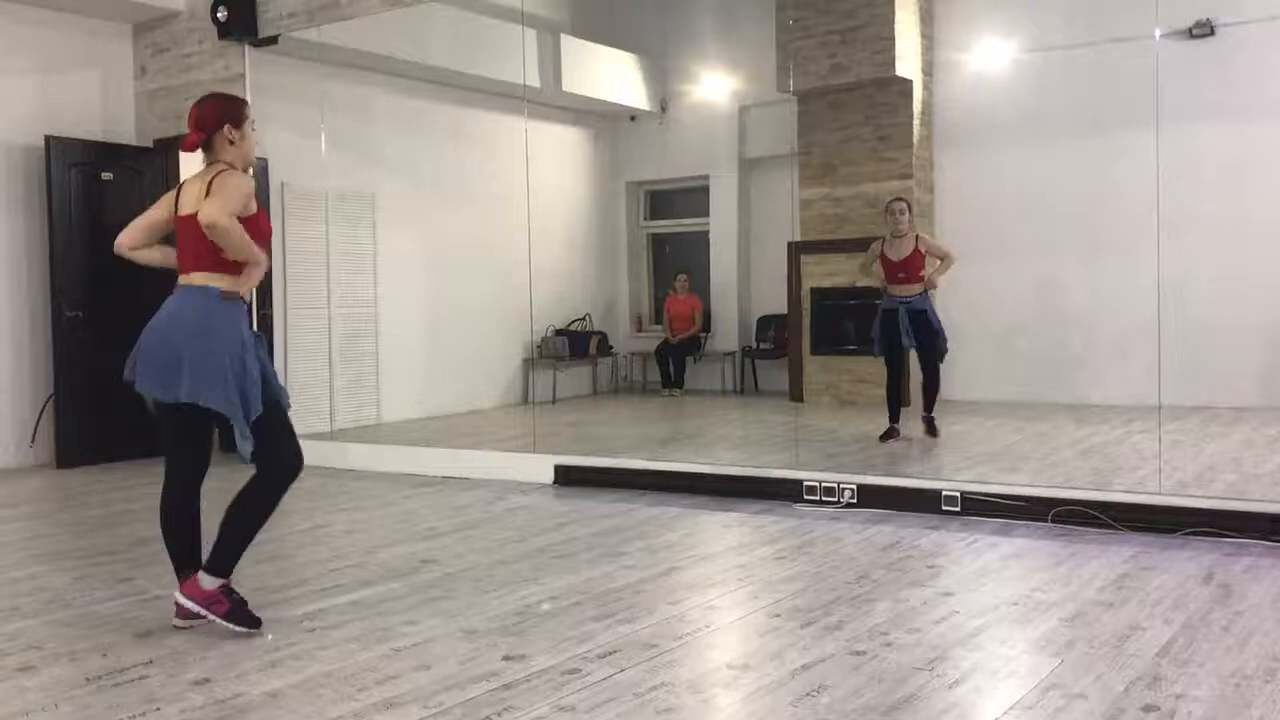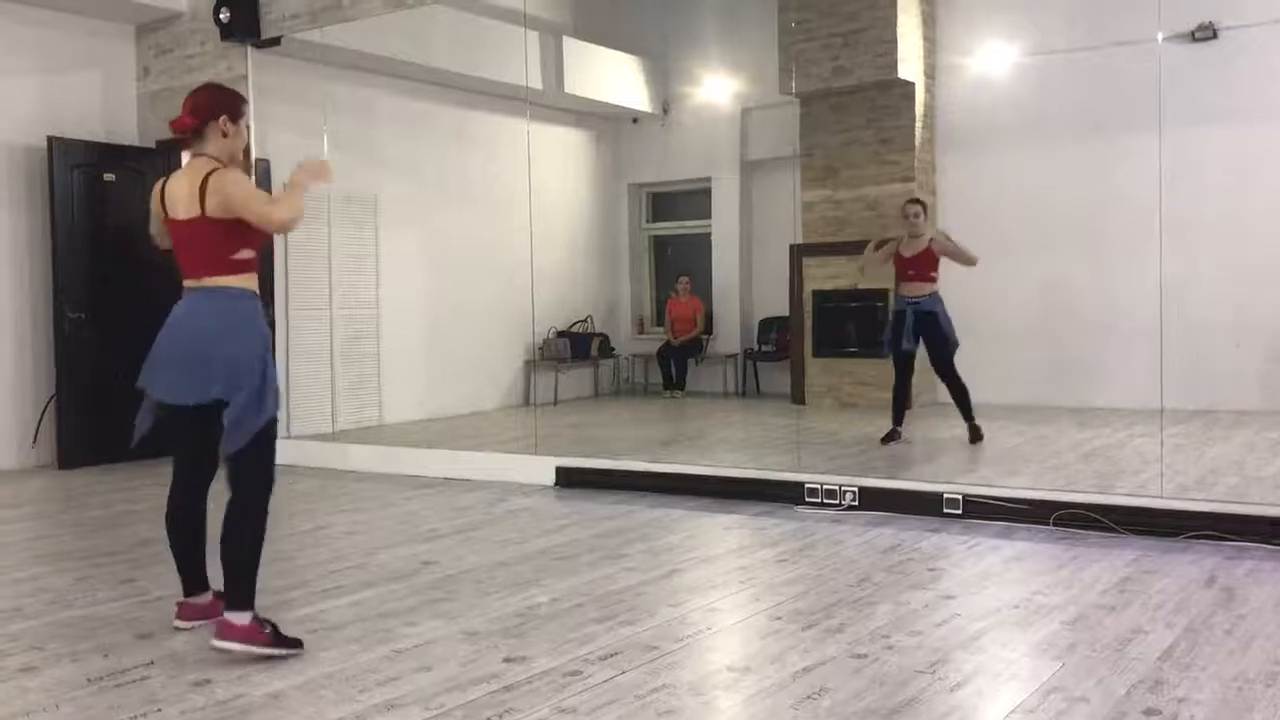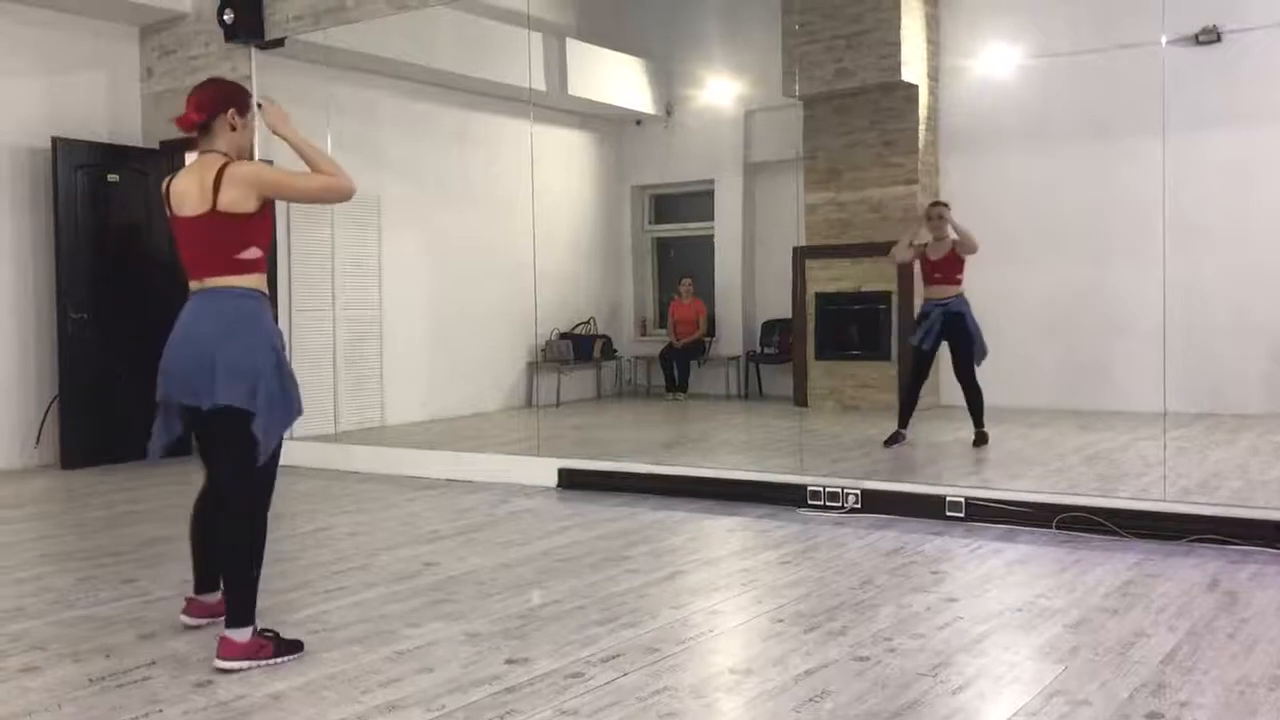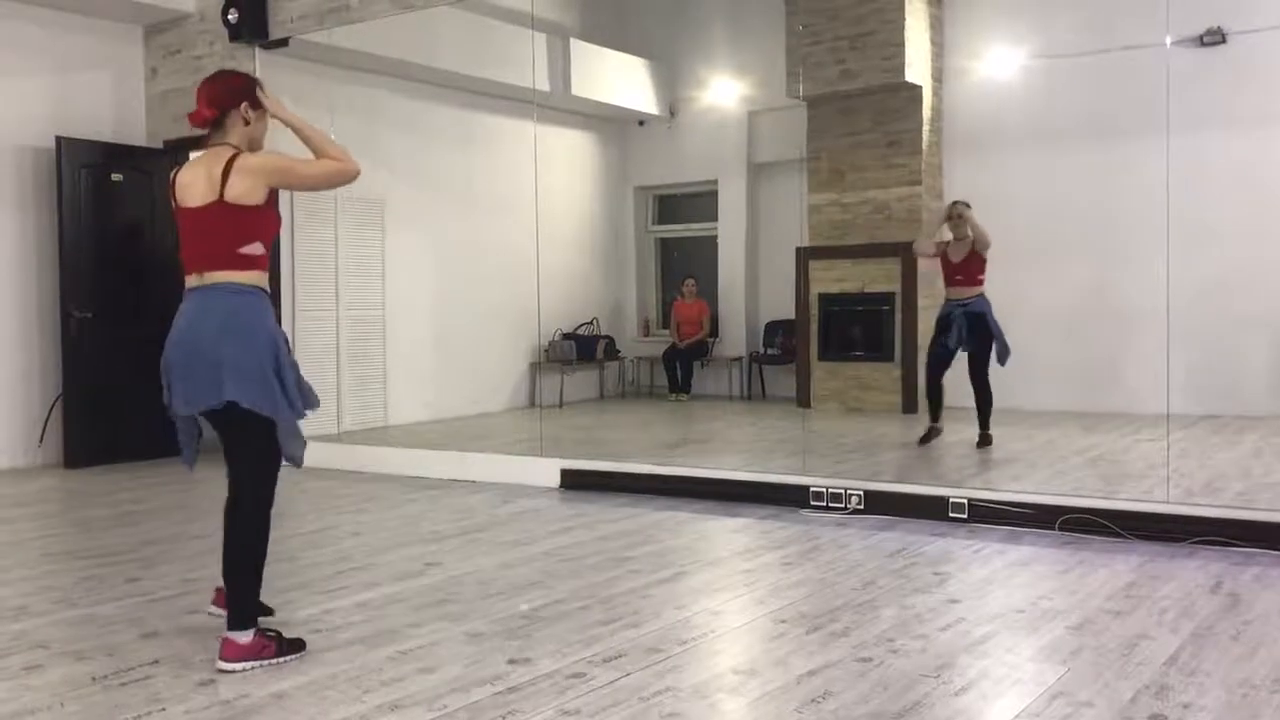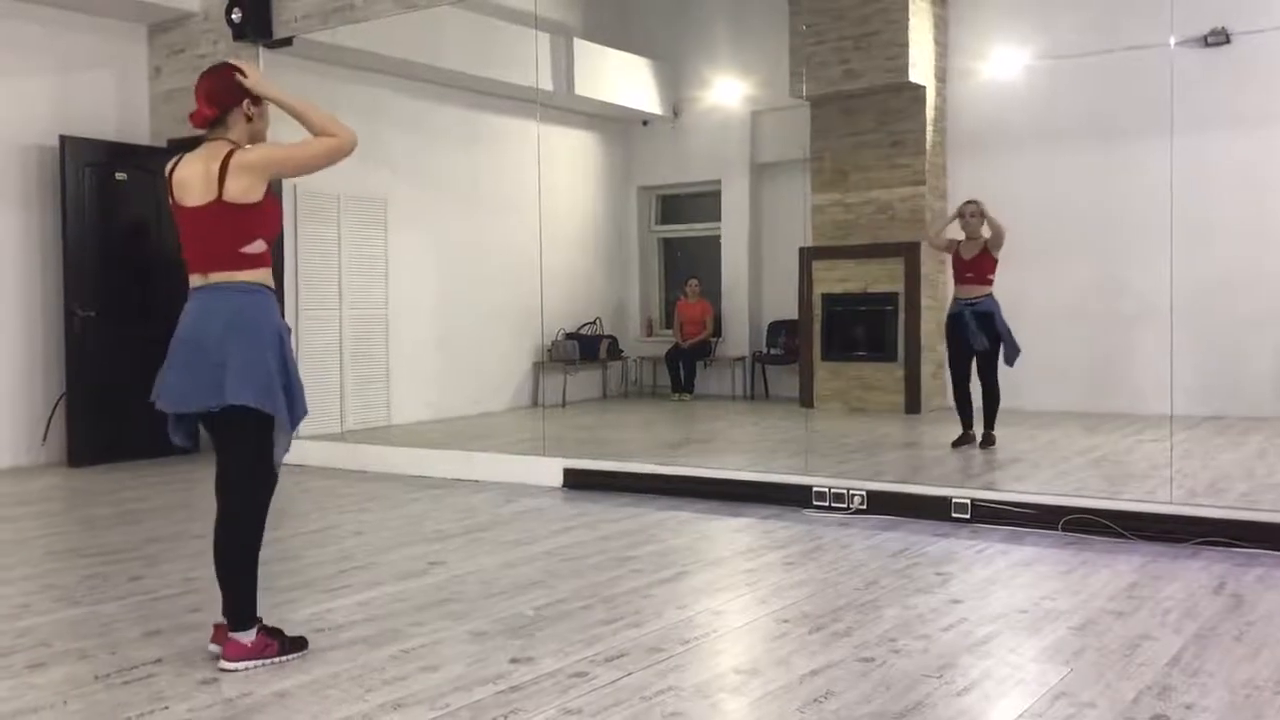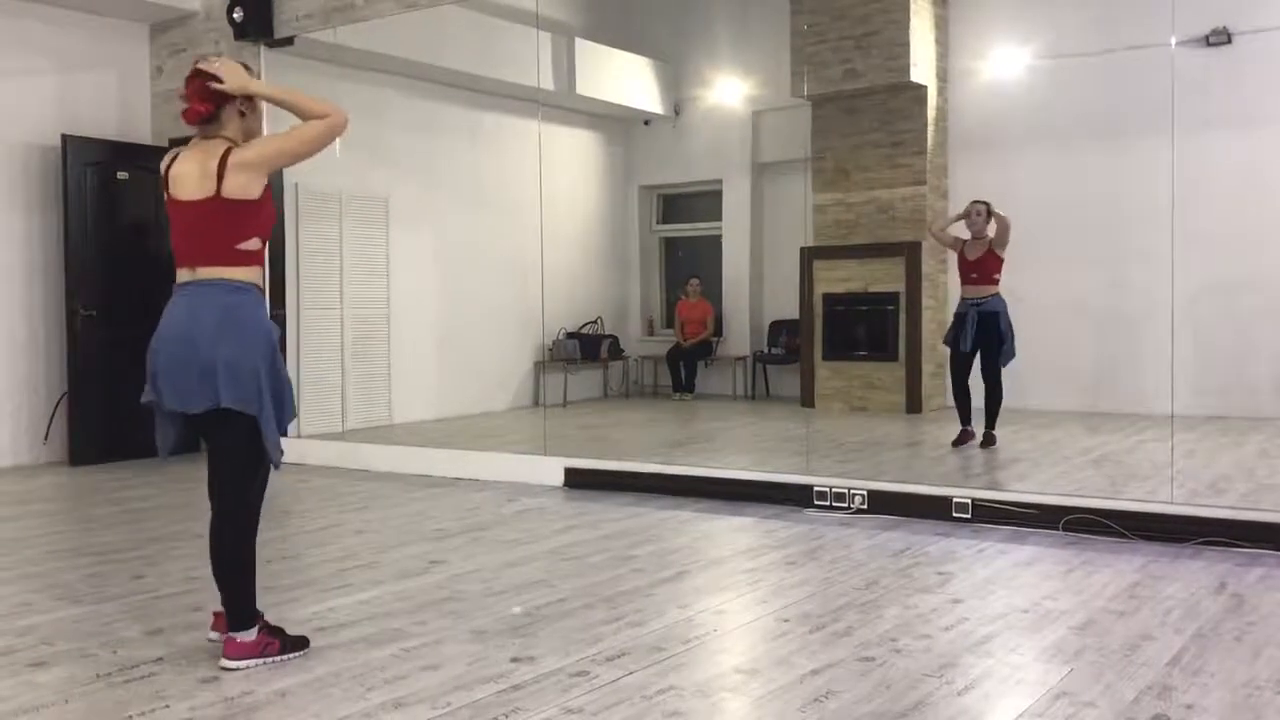
dt=0.2s
person 1, frame 1
left shoulder: (181, 192)
right shoulder: (235, 182)
left elbow: (127, 245)
right elbow: (215, 220)
right wrist: (257, 260)
left hip: (172, 327)
right hip: (214, 329)
left knee: (182, 472)
right knee: (281, 460)
left ankle: (193, 587)
right ankle: (210, 581)
person 1, frame 2
left shoulder: (165, 188)
right shoulder: (224, 180)
right elbow: (281, 219)
right wrist: (301, 179)
left hip: (185, 329)
right hip: (233, 328)
left knee: (190, 476)
right knee: (250, 482)
left ankle: (195, 597)
right ankle: (238, 618)
person 1, frame 3
left shoulder: (174, 185)
right shoulder: (246, 175)
right elbow: (341, 187)
right wrist: (289, 136)
left hip: (193, 330)
right hip: (240, 329)
left knee: (221, 479)
right knee: (250, 487)
left ankle: (206, 595)
right ankle: (240, 635)
person 1, frame 4
left shoulder: (182, 177)
right shoulder: (254, 167)
right elbow: (347, 169)
right wrist: (287, 116)
left hip: (192, 326)
right hip: (240, 327)
left knee: (248, 467)
right knee: (254, 481)
left ankle: (234, 590)
right ankle: (241, 636)
person 1, frame 5
left shoulder: (179, 170)
right shoulder: (250, 162)
right elbow: (343, 140)
right wrist: (276, 94)
left hip: (199, 325)
right hip: (245, 325)
left knee: (246, 476)
right knee: (245, 485)
left ankle: (236, 616)
right ankle: (242, 636)
person 1, frame 6
left shoulder: (174, 165)
right shoulder: (248, 160)
right elbow: (334, 118)
left wrist: (236, 99)
right wrist: (260, 87)
left hip: (182, 322)
right hip: (233, 324)
left knee: (235, 480)
right knee: (238, 487)
left ankle: (235, 610)
right ankle: (243, 635)
person 2, frame 1
left shoulder: (921, 242)
right shoulder: (879, 246)
left elbow: (949, 257)
right elbow: (865, 266)
left wrist: (936, 274)
right wrist: (877, 275)
left hip: (919, 308)
right hip: (892, 310)
left knee: (931, 367)
right knee: (894, 371)
left ankle: (928, 416)
right ankle: (894, 425)
person 2, frame 2
left shoulder: (935, 244)
right shoulder: (895, 246)
left elbow: (972, 260)
right elbow: (869, 261)
left wrist: (948, 241)
right wrist: (875, 241)
left hip: (930, 310)
right hip: (903, 311)
left knee: (947, 370)
right knee: (902, 373)
left ankle: (971, 422)
right ankle: (896, 427)
person 2, frame 3
left shoulder: (957, 246)
right shoulder: (921, 250)
left elbow: (974, 247)
right elbow: (897, 256)
left wrist: (953, 223)
right wrist: (915, 230)
left hip: (956, 312)
right hip: (929, 313)
left knee: (966, 375)
right knee: (916, 375)
left ankle: (980, 429)
right ankle: (901, 429)
person 2, frame 4
left shoulder: (977, 246)
right shoulder: (943, 247)
left elbow: (985, 241)
right elbow: (919, 249)
left wrist: (969, 217)
right wrist: (942, 226)
left hip: (977, 312)
right hip: (950, 313)
left knee: (978, 376)
right knee: (933, 371)
left ankle: (985, 430)
right ankle: (934, 424)
person 2, frame 5
left shoulder: (991, 245)
right shoulder: (954, 246)
left elbow: (1000, 232)
right elbow: (932, 240)
left wrist: (985, 213)
right wrist: (951, 218)
left hip: (986, 312)
right hip: (958, 313)
left knee: (987, 375)
right knee: (959, 377)
left ankle: (989, 431)
right ankle: (968, 430)
person 2, frame 6
left shoulder: (997, 245)
right shoulder: (960, 245)
left elbow: (1005, 223)
right elbow: (935, 231)
left wrist: (993, 213)
right wrist: (958, 216)
left hip: (992, 312)
right hip: (965, 312)
left knee: (991, 375)
right knee: (958, 374)
left ankle: (989, 430)
right ankle: (966, 428)
